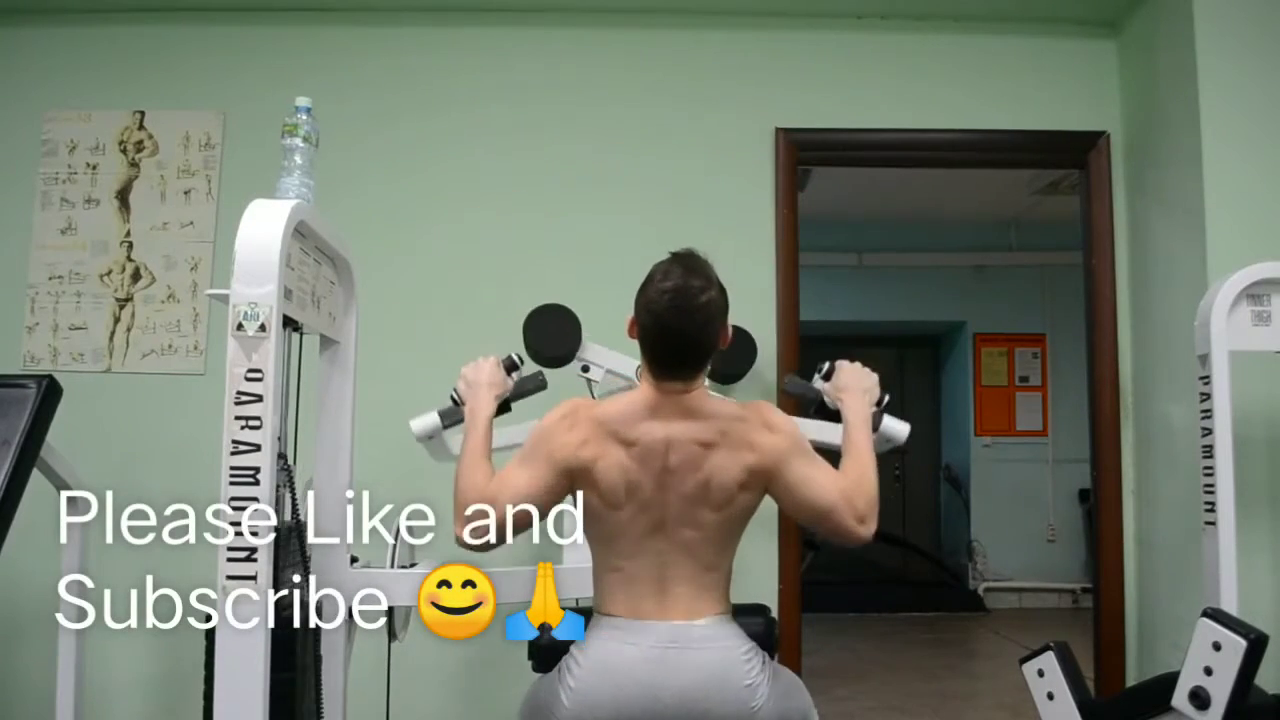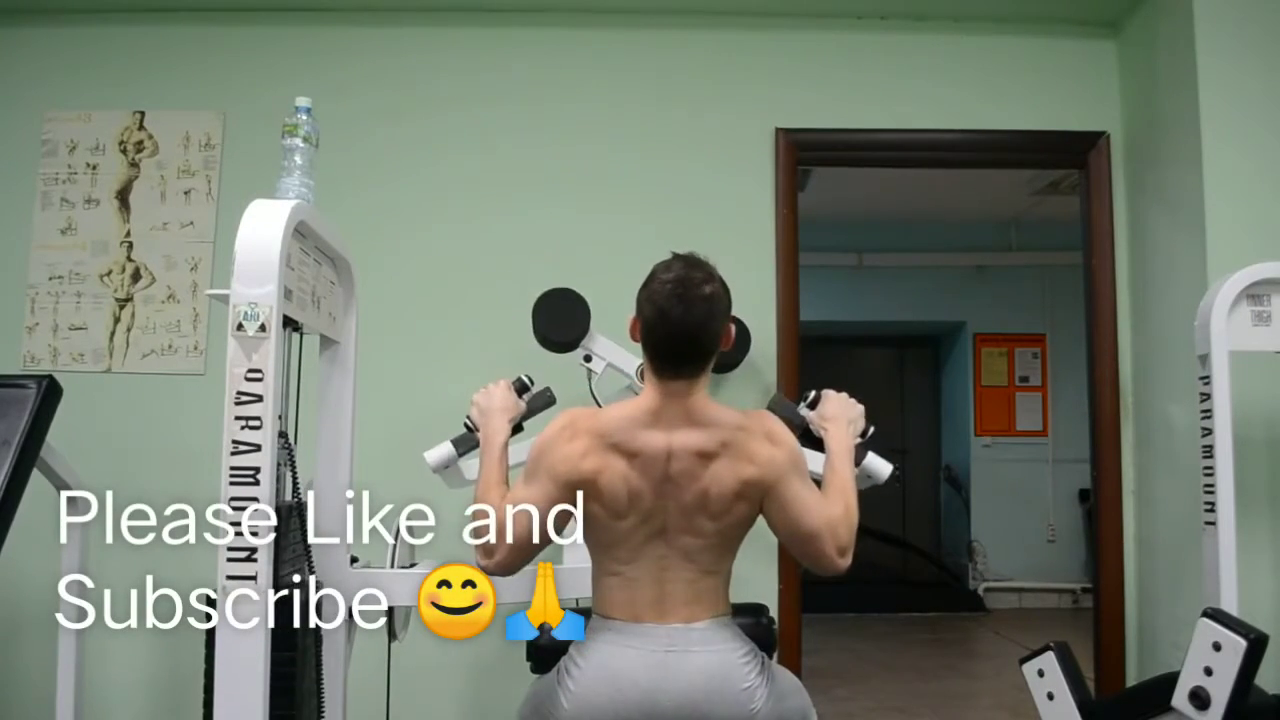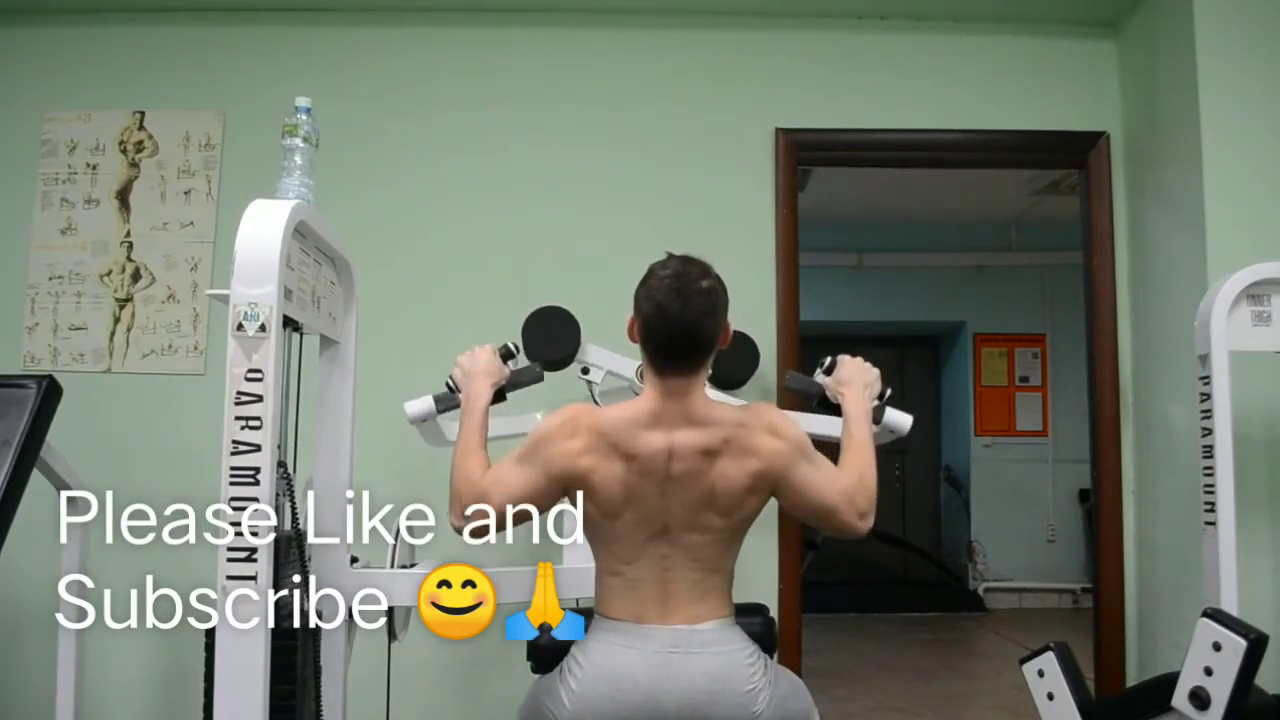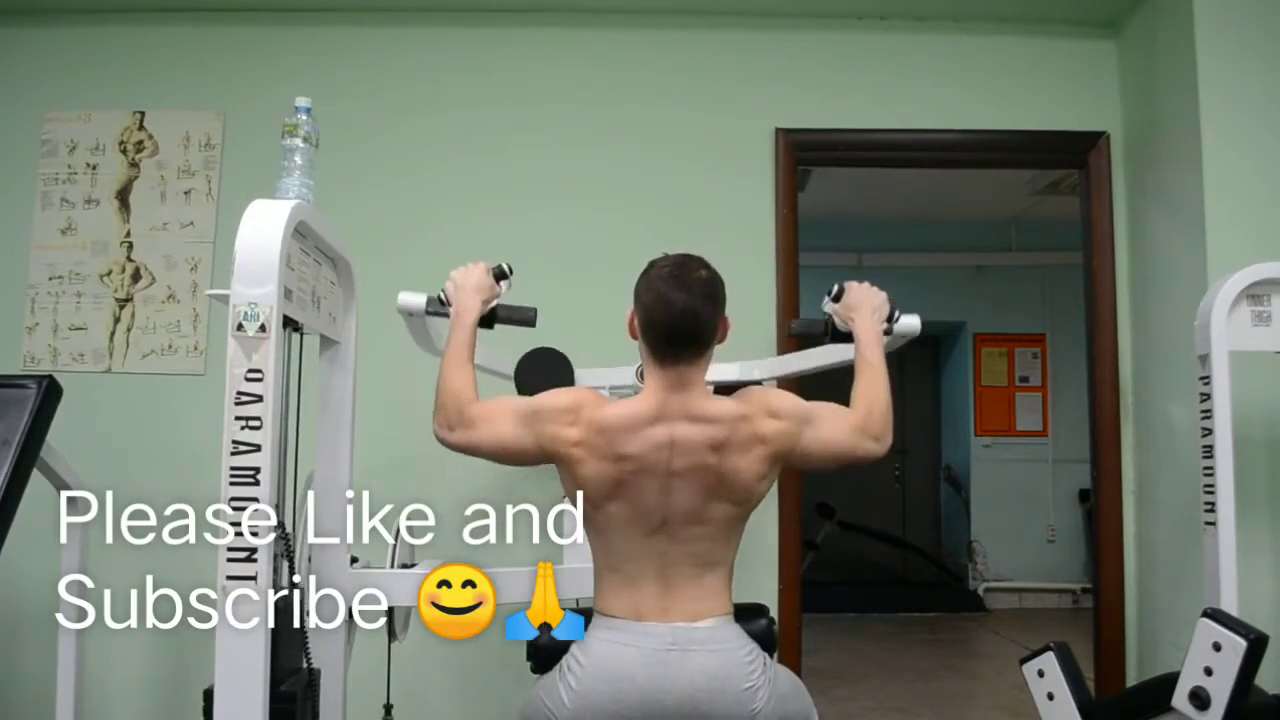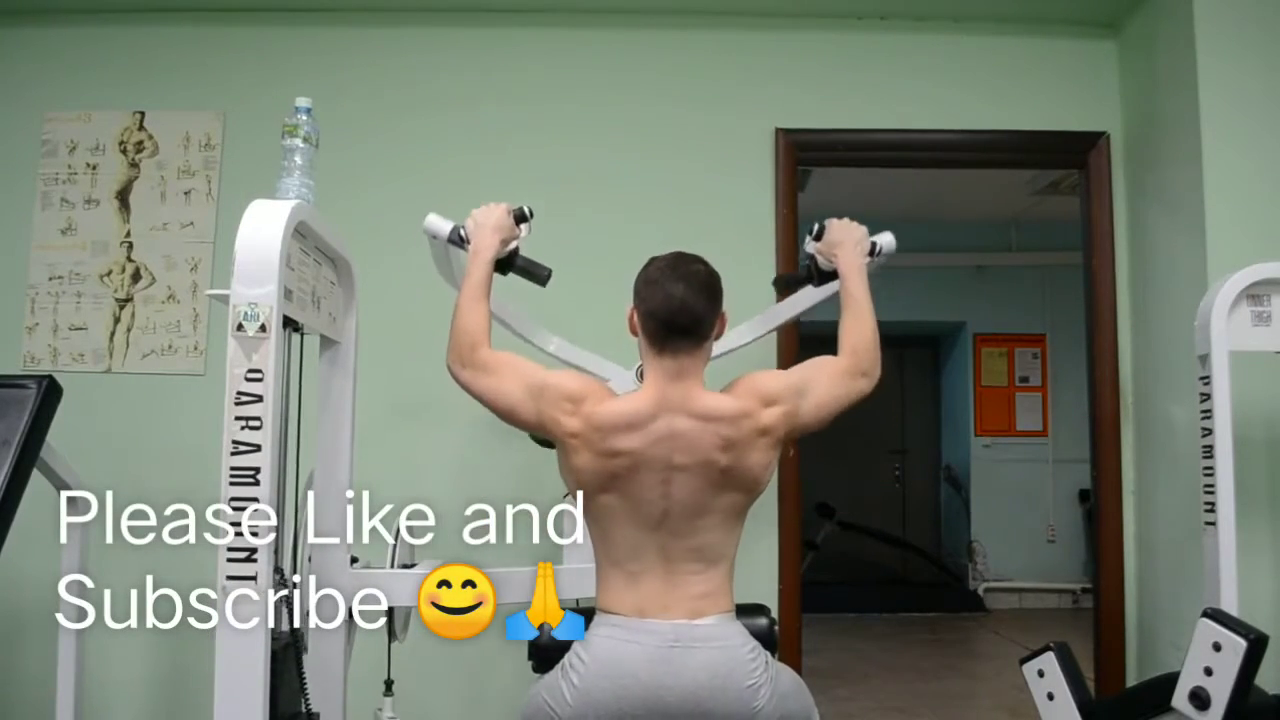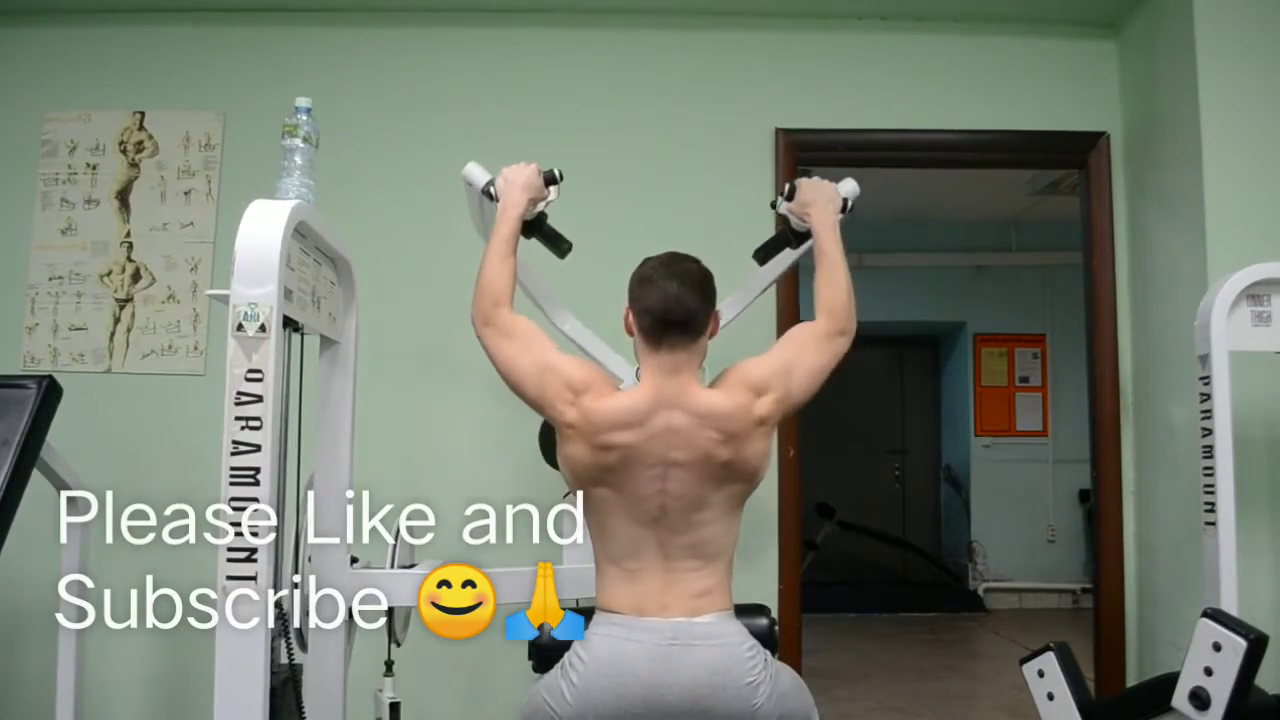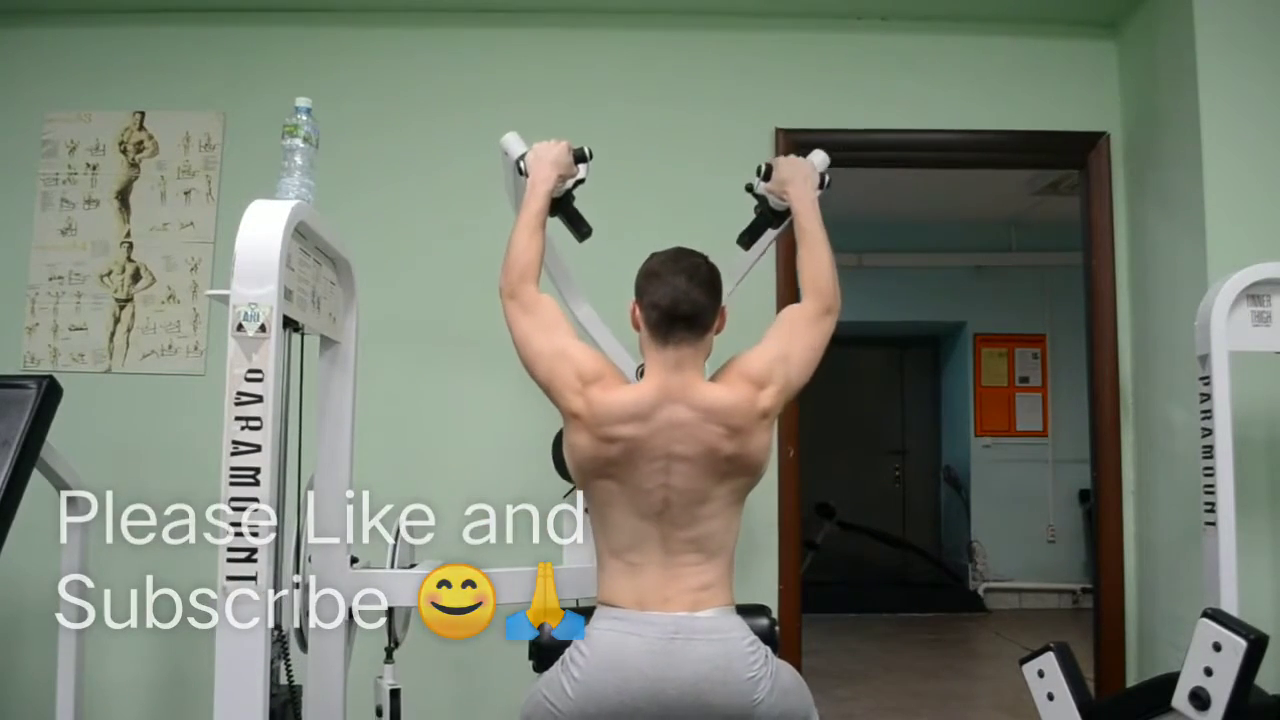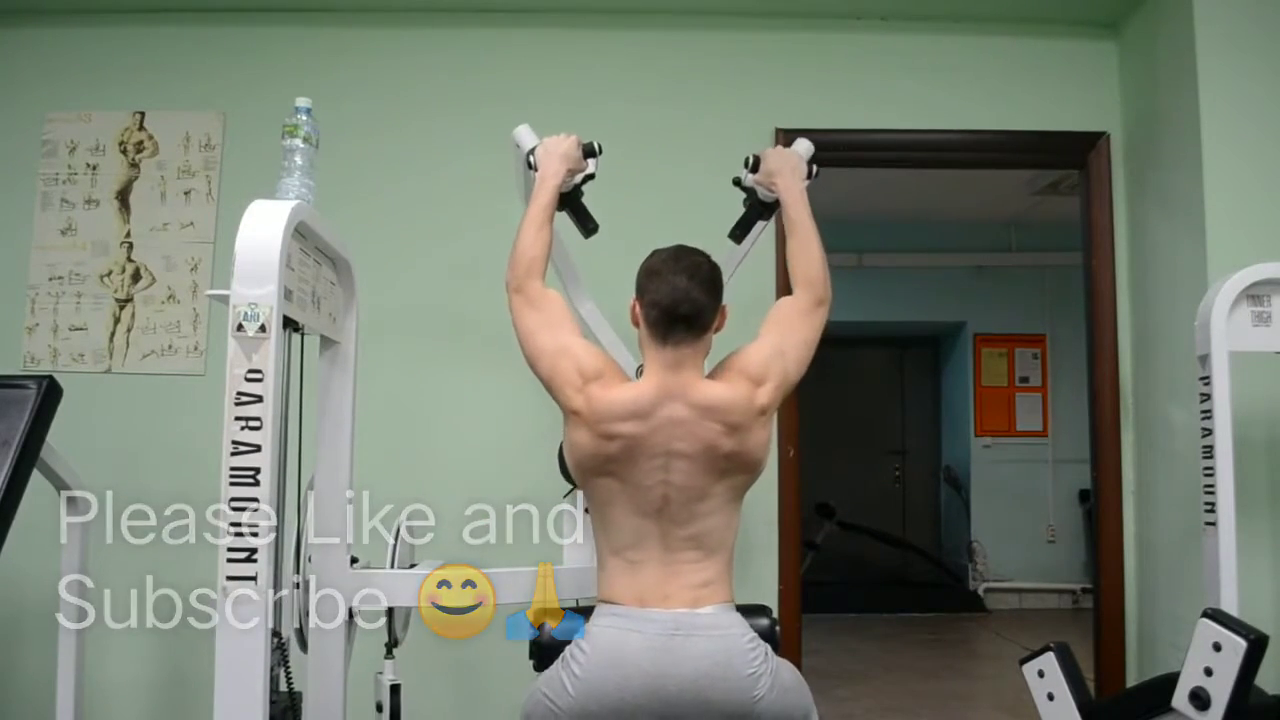
dt=0.3s
person 1, frame 1
left shoulder: (576, 430)
right shoulder: (761, 434)
left elbow: (474, 528)
right elbow: (857, 524)
left wrist: (481, 410)
right wrist: (857, 412)
left hip: (606, 672)
right hip: (721, 672)
person 1, frame 2
left shoulder: (576, 439)
right shoulder: (761, 443)
left elbow: (494, 555)
right elbow: (835, 555)
left wrist: (495, 432)
right wrist: (840, 438)
left hip: (605, 678)
right hip: (721, 679)
person 1, frame 3
left shoulder: (576, 437)
right shoulder: (763, 439)
left elbow: (468, 512)
right elbow: (856, 514)
left wrist: (476, 396)
right wrist: (858, 403)
left hip: (607, 675)
right hip: (723, 674)
person 1, frame 4
left shoulder: (575, 426)
right shoulder: (763, 426)
left elbow: (454, 425)
right elbow: (873, 436)
left wrist: (467, 309)
right wrist: (866, 326)
left hip: (607, 671)
right hip: (723, 671)
person 1, frame 5
left shoulder: (581, 417)
right shoulder: (757, 416)
left elbow: (468, 361)
right elbow: (860, 369)
left wrist: (484, 247)
right wrist: (851, 262)
left hip: (609, 664)
right hip: (724, 664)
person 1, frame 6
left shoulder: (583, 411)
right shoulder: (750, 409)
left elbow: (490, 317)
right elbow: (837, 327)
left wrist: (512, 206)
right wrist: (823, 220)
left hip: (609, 665)
right hip: (723, 662)
person 1, frame 7
left shoulder: (590, 402)
right shoulder: (750, 402)
left elbow: (519, 292)
right elbow: (821, 304)
left wrist: (541, 183)
right wrist: (802, 197)
left hip: (611, 658)
right hip: (723, 657)
person 1, frame 8
left shoulder: (591, 400)
right shoulder: (748, 401)
left elbow: (525, 287)
right elbow: (812, 296)
left wrist: (550, 178)
right wrist: (790, 188)
left hip: (610, 657)
right hip: (725, 654)
